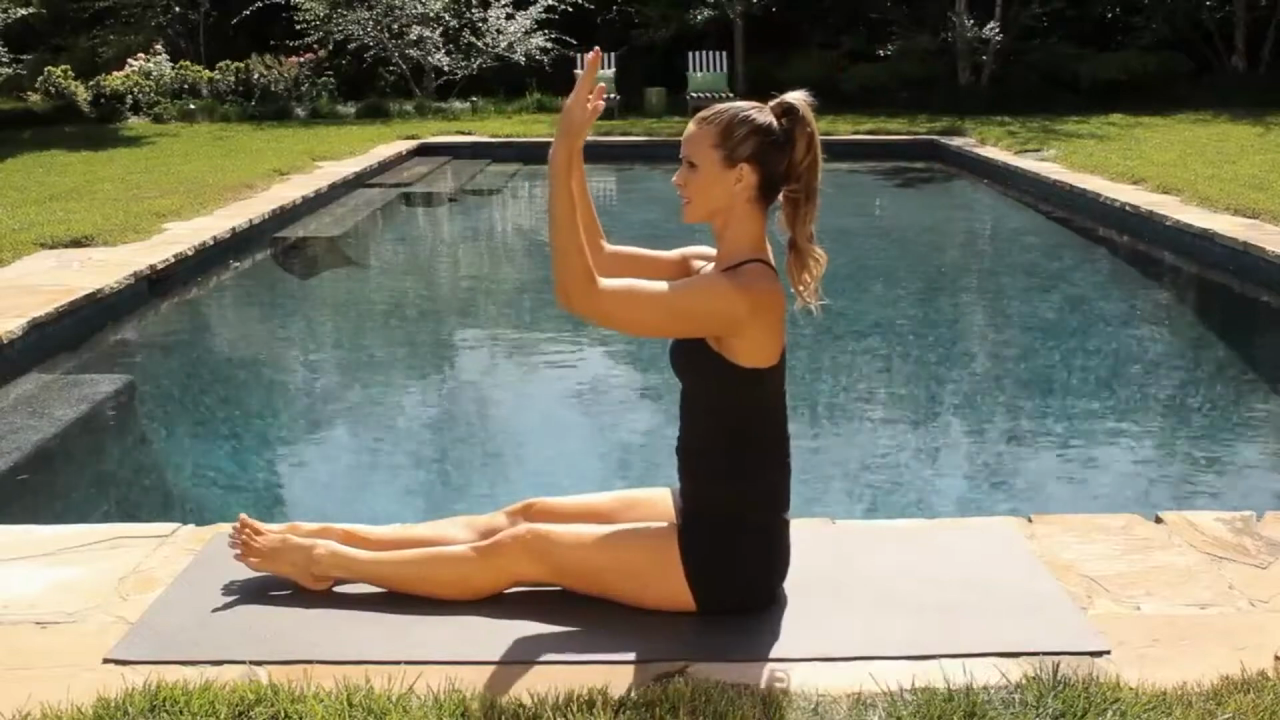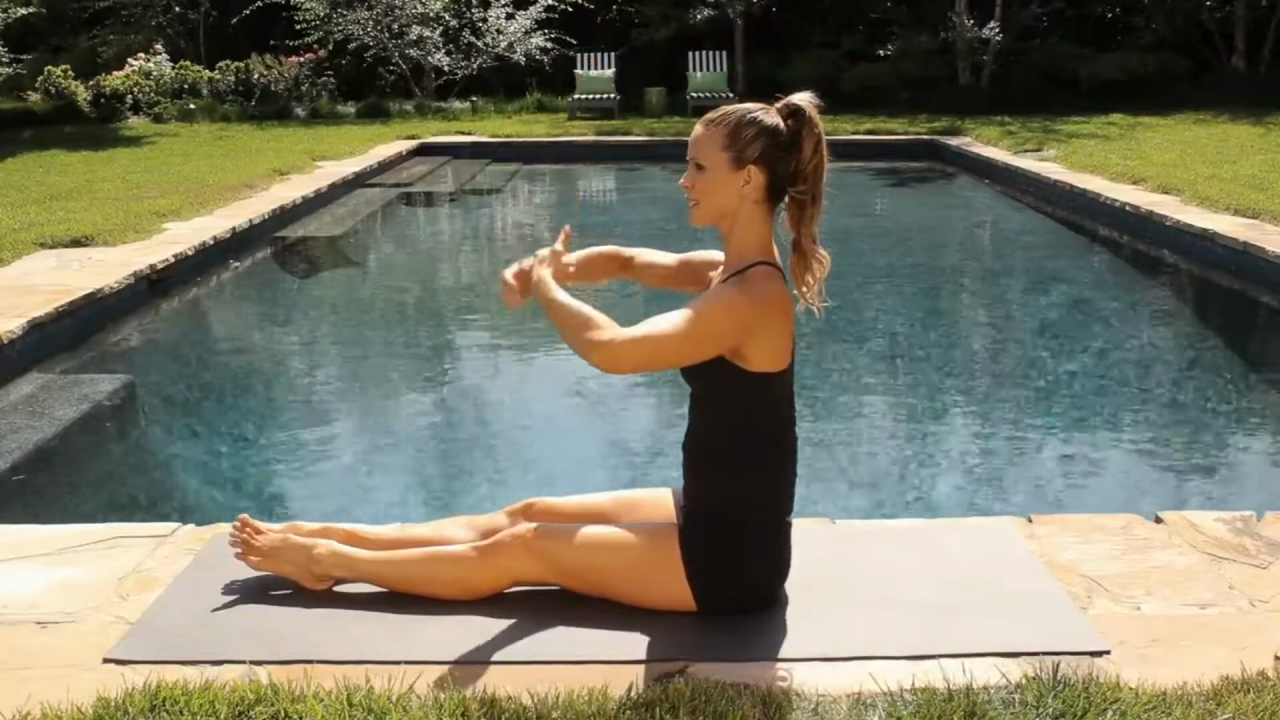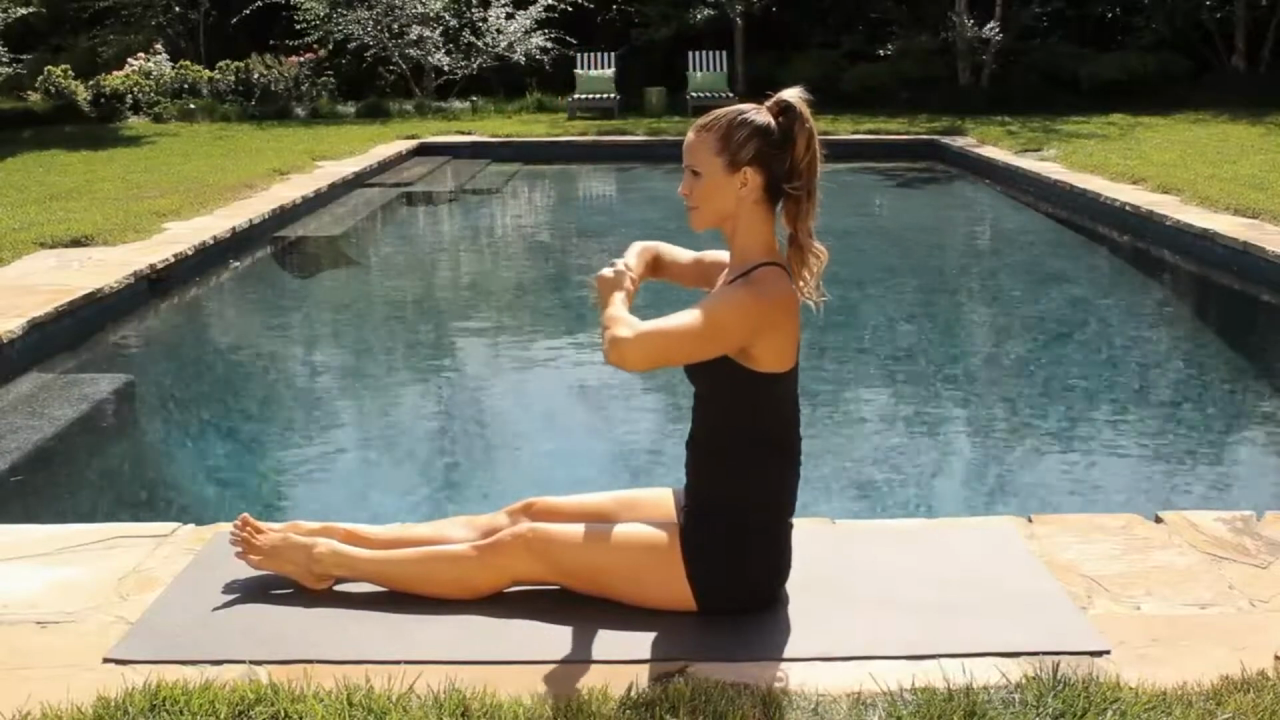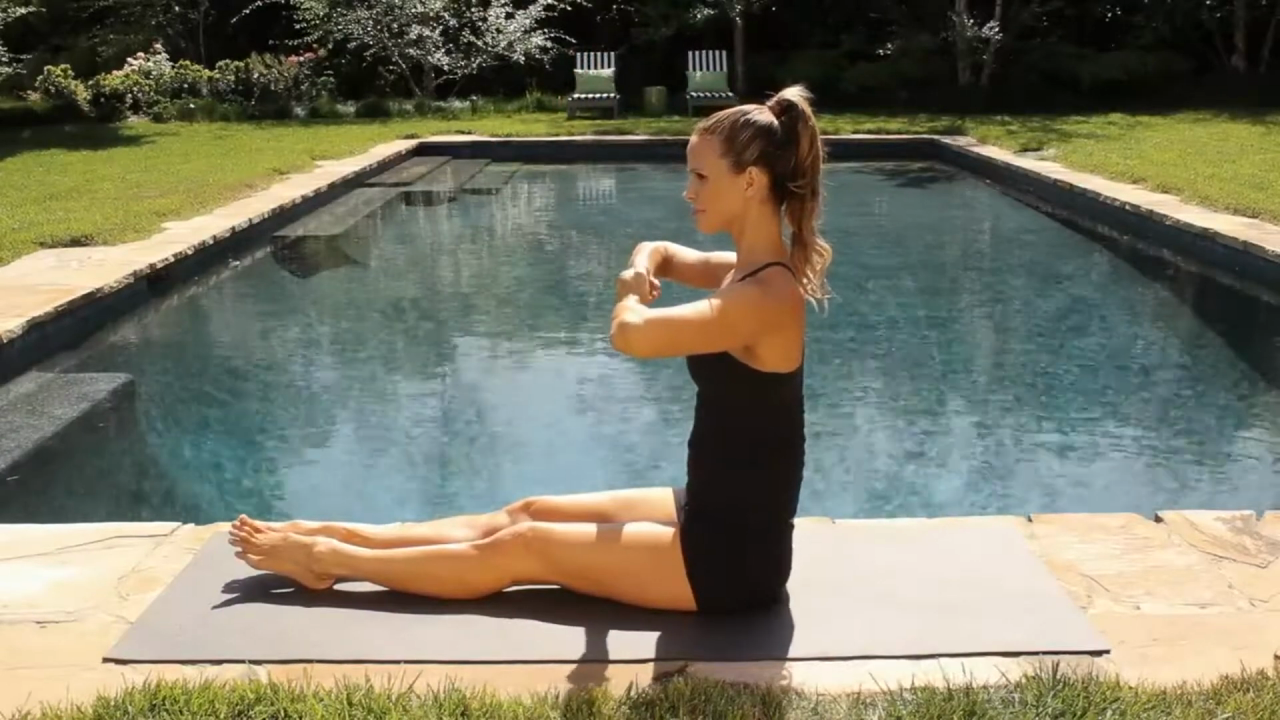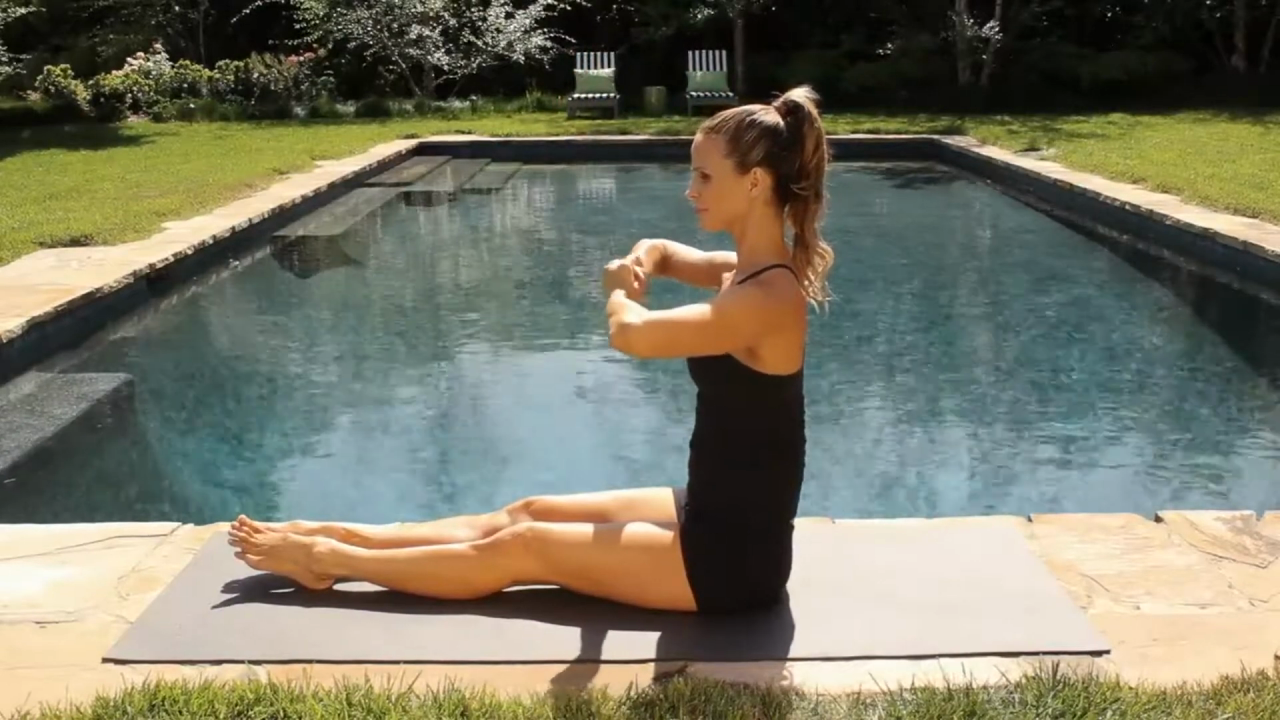
dt=1s
person 1, frame 1
left shoulder: (739, 294)
right shoulder: (718, 267)
left elbow: (580, 293)
right elbow: (599, 257)
left wrist: (562, 158)
right wrist: (570, 150)
left hip: (731, 553)
right hip: (710, 518)
left knee: (519, 549)
right knee: (526, 516)
left ankle: (325, 560)
right ankle: (328, 535)
person 1, frame 2
left shoulder: (751, 296)
right shoulder: (732, 271)
left elbow: (609, 348)
right elbow: (630, 260)
left wrist: (545, 287)
right wrist: (555, 268)
left hip: (732, 553)
right hip: (711, 515)
left knee: (521, 549)
right knee: (527, 515)
left ankle: (328, 561)
right ankle: (336, 537)
person 1, frame 3
left shoulder: (758, 295)
right shoulder: (741, 270)
left elbow: (625, 347)
right elbow: (651, 253)
left wrist: (613, 298)
right wrist: (624, 272)
left hip: (733, 554)
right hip: (713, 516)
left knee: (521, 548)
right knee: (528, 514)
left ankle: (329, 561)
right ankle: (341, 536)
person 1, frame 4
left shoulder: (764, 296)
right shoulder: (752, 271)
left elbow: (631, 334)
right elbow: (657, 253)
left wrist: (631, 295)
right wrist: (642, 272)
left hip: (733, 555)
right hip: (715, 516)
left knee: (521, 548)
right knee: (529, 513)
left ankle: (330, 560)
right ankle: (341, 536)
person 1, frame 5
left shoulder: (766, 297)
right shoulder: (752, 270)
left elbow: (629, 333)
right elbow: (657, 252)
left wrist: (619, 291)
right wrist: (635, 266)
left hip: (732, 555)
right hip: (714, 516)
left knee: (520, 548)
right knee: (528, 513)
left ankle: (328, 560)
right ankle: (341, 535)
